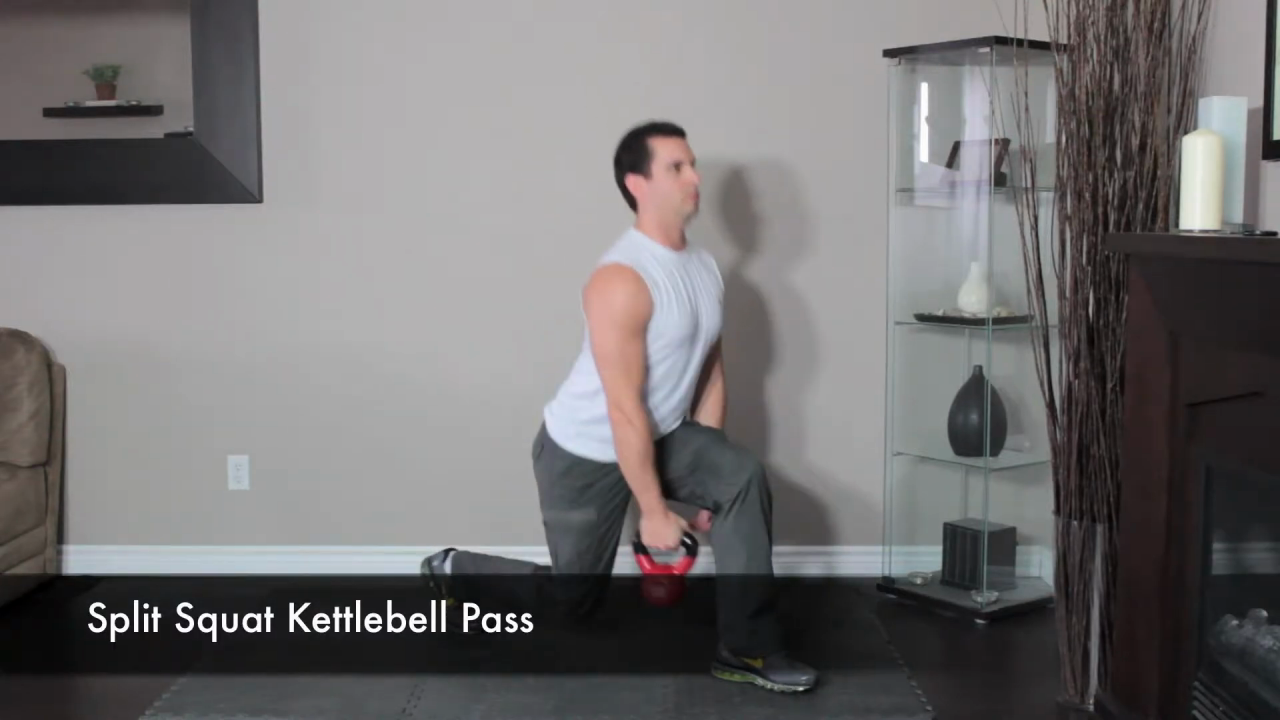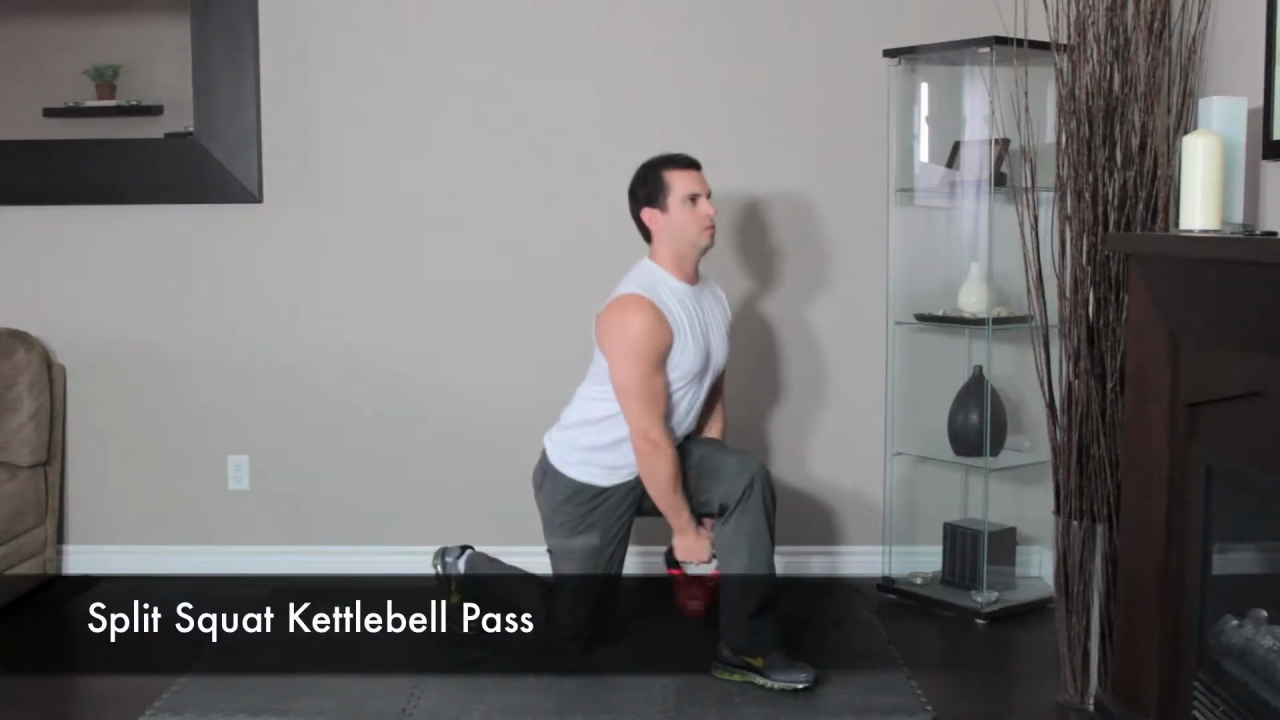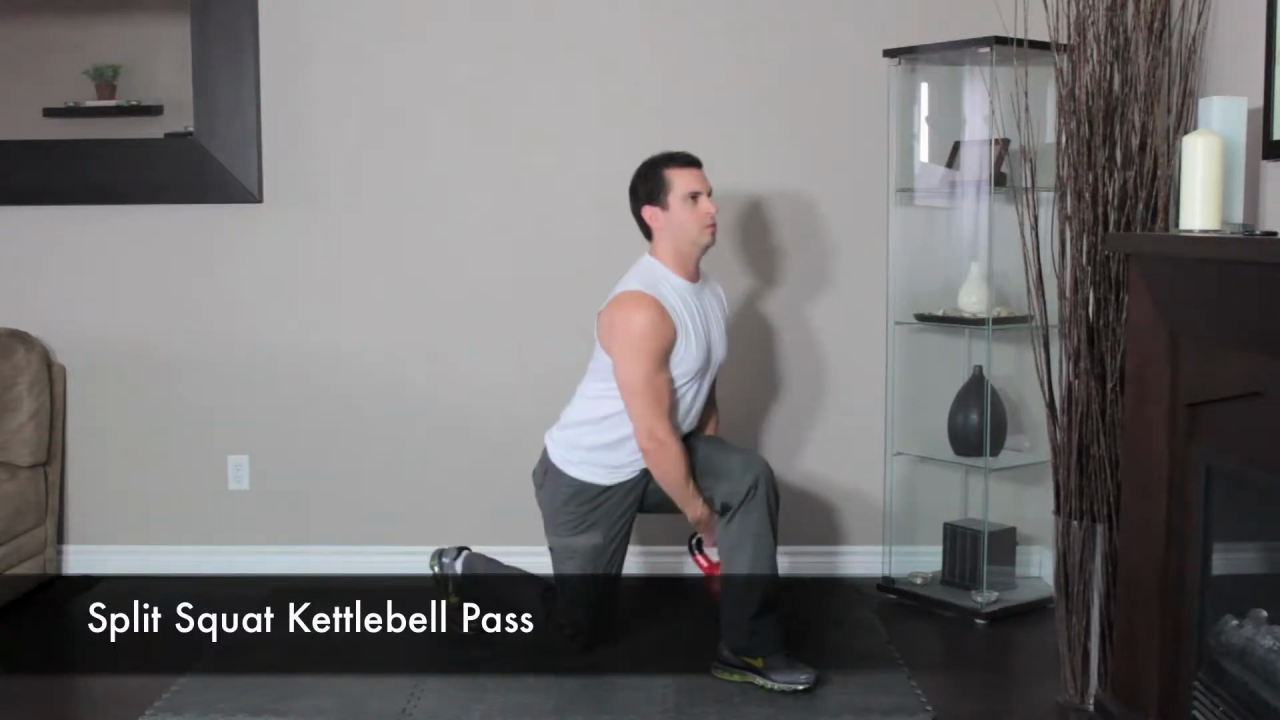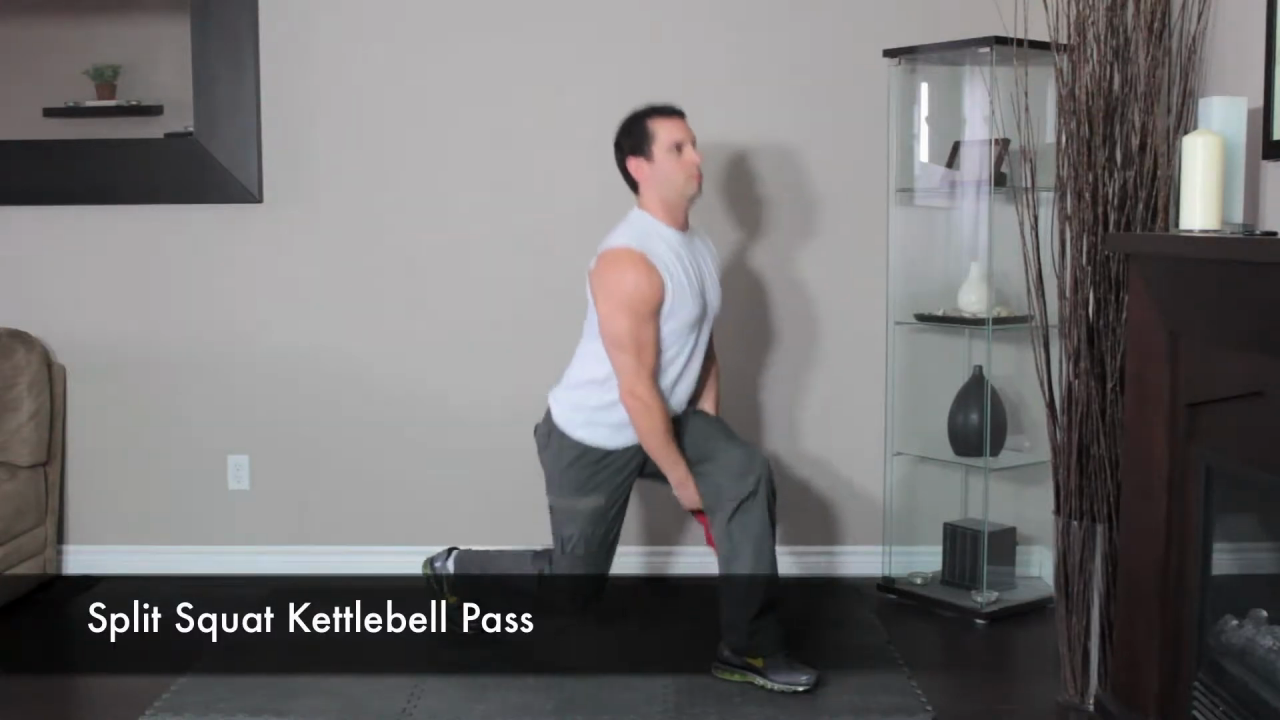
dt=0.2s
person 1, frame 1
left shoulder: (704, 267)
right shoulder: (622, 281)
left elbow: (710, 369)
right elbow: (625, 410)
left wrist: (704, 461)
right wrist: (653, 510)
left hip: (660, 433)
right hip: (584, 451)
left knee: (744, 480)
right knee: (573, 596)
left ankle: (746, 647)
right ankle: (454, 571)
person 1, frame 2
left shoulder: (712, 298)
right shoulder: (637, 313)
left elbow: (711, 400)
right elbow: (648, 440)
left wrist: (710, 499)
right wrist: (684, 530)
left hip: (656, 453)
right hip: (586, 475)
left knee: (748, 480)
right knee: (574, 620)
left ankle: (747, 647)
right ankle: (465, 569)
person 1, frame 3
left shoulder: (709, 294)
right shoulder: (640, 310)
left elbow: (701, 400)
right elbow: (656, 438)
left wrist: (712, 485)
right wrist: (699, 513)
left hip: (651, 459)
right hip: (587, 474)
left knee: (751, 480)
right knee: (575, 621)
left ankle: (747, 648)
right ankle: (463, 569)
person 1, frame 4
left shoulder: (700, 249)
right shoulder: (629, 264)
left elbow: (702, 352)
right elbow: (637, 392)
left wrist: (710, 445)
right wrist: (683, 478)
left hip: (662, 418)
right hip: (590, 438)
left knee: (749, 477)
right knee: (575, 582)
left ankle: (747, 647)
right ankle: (455, 570)
